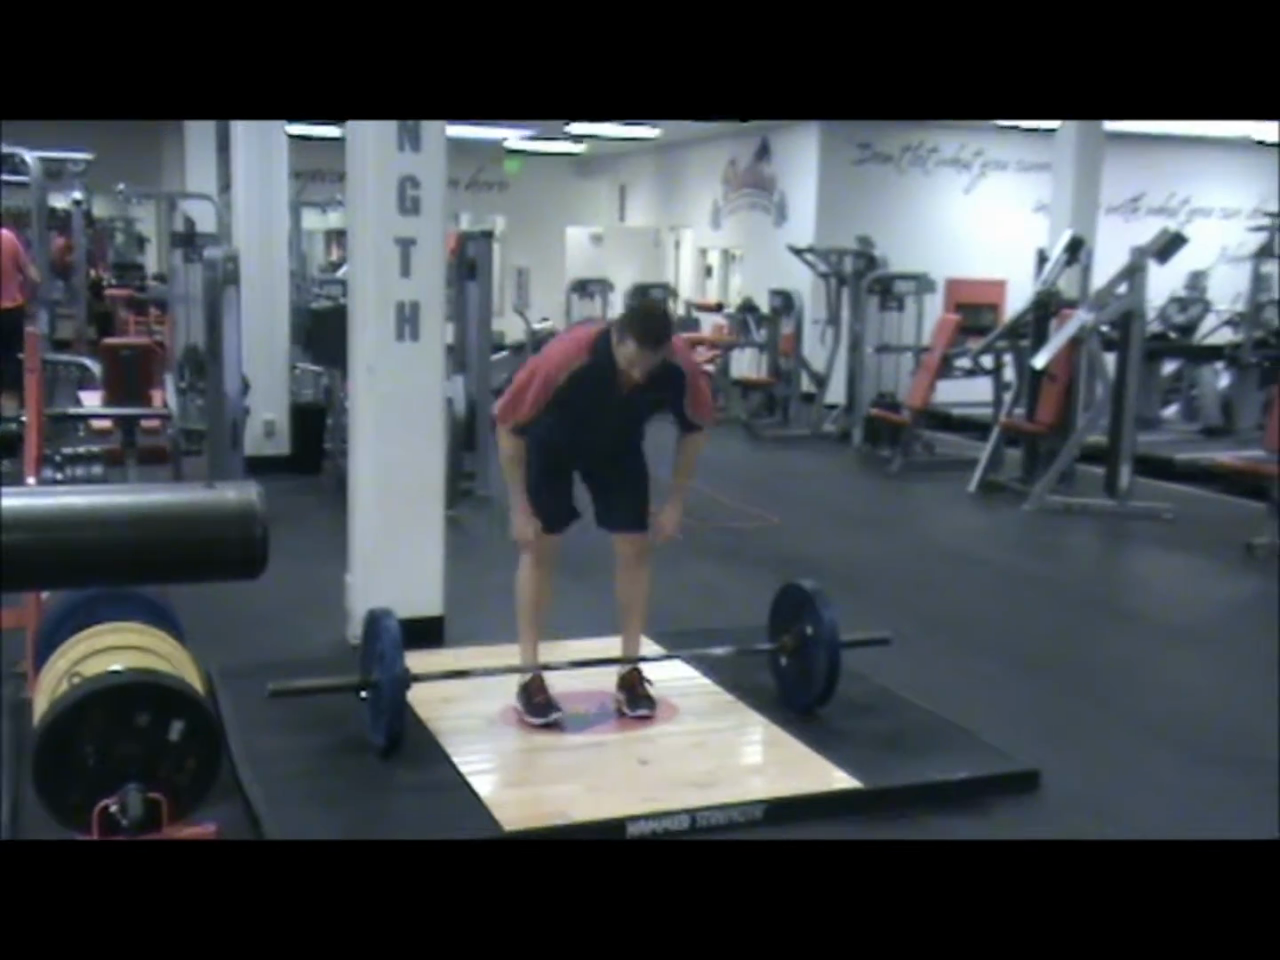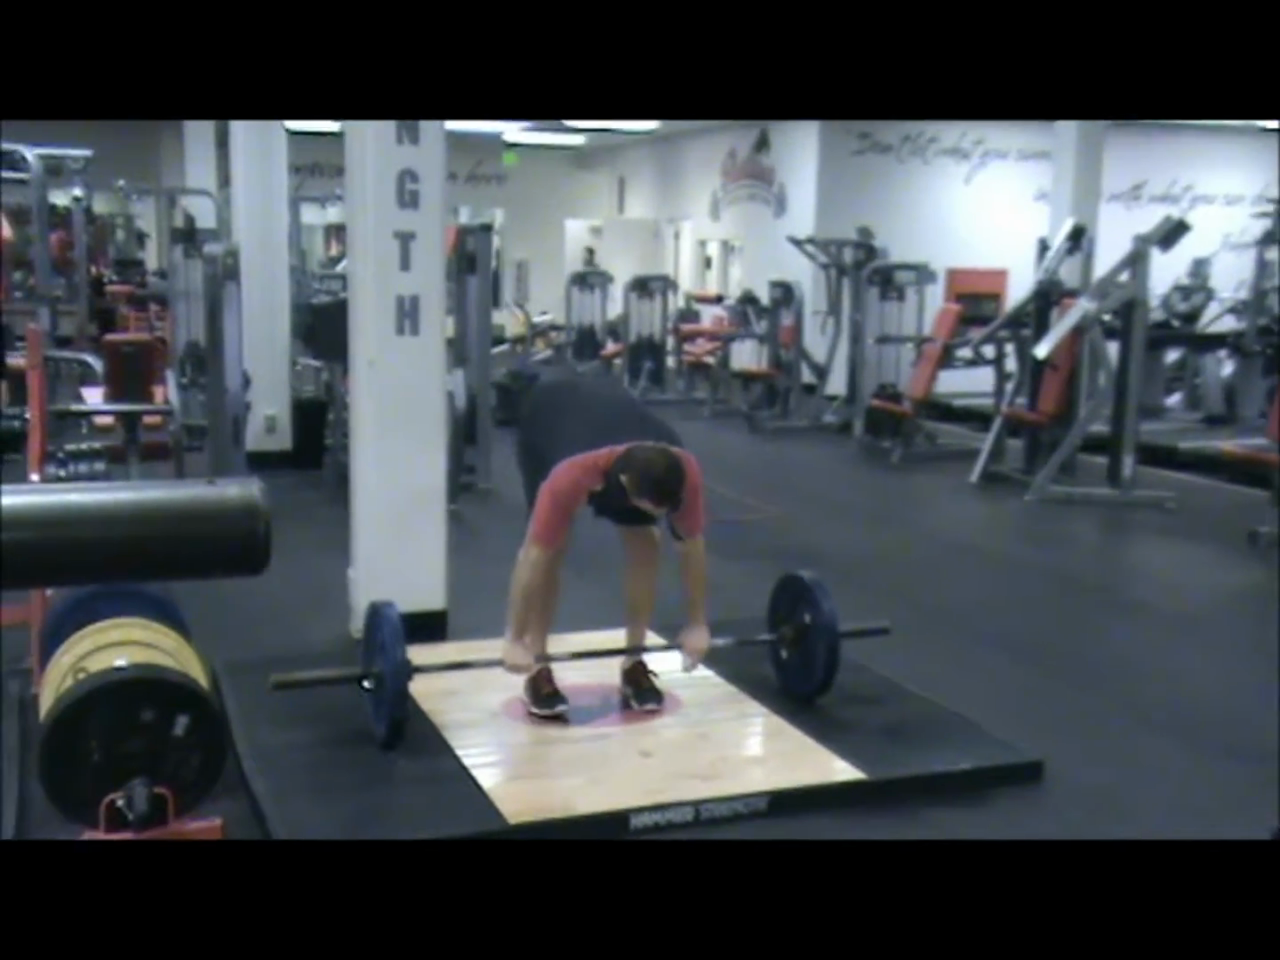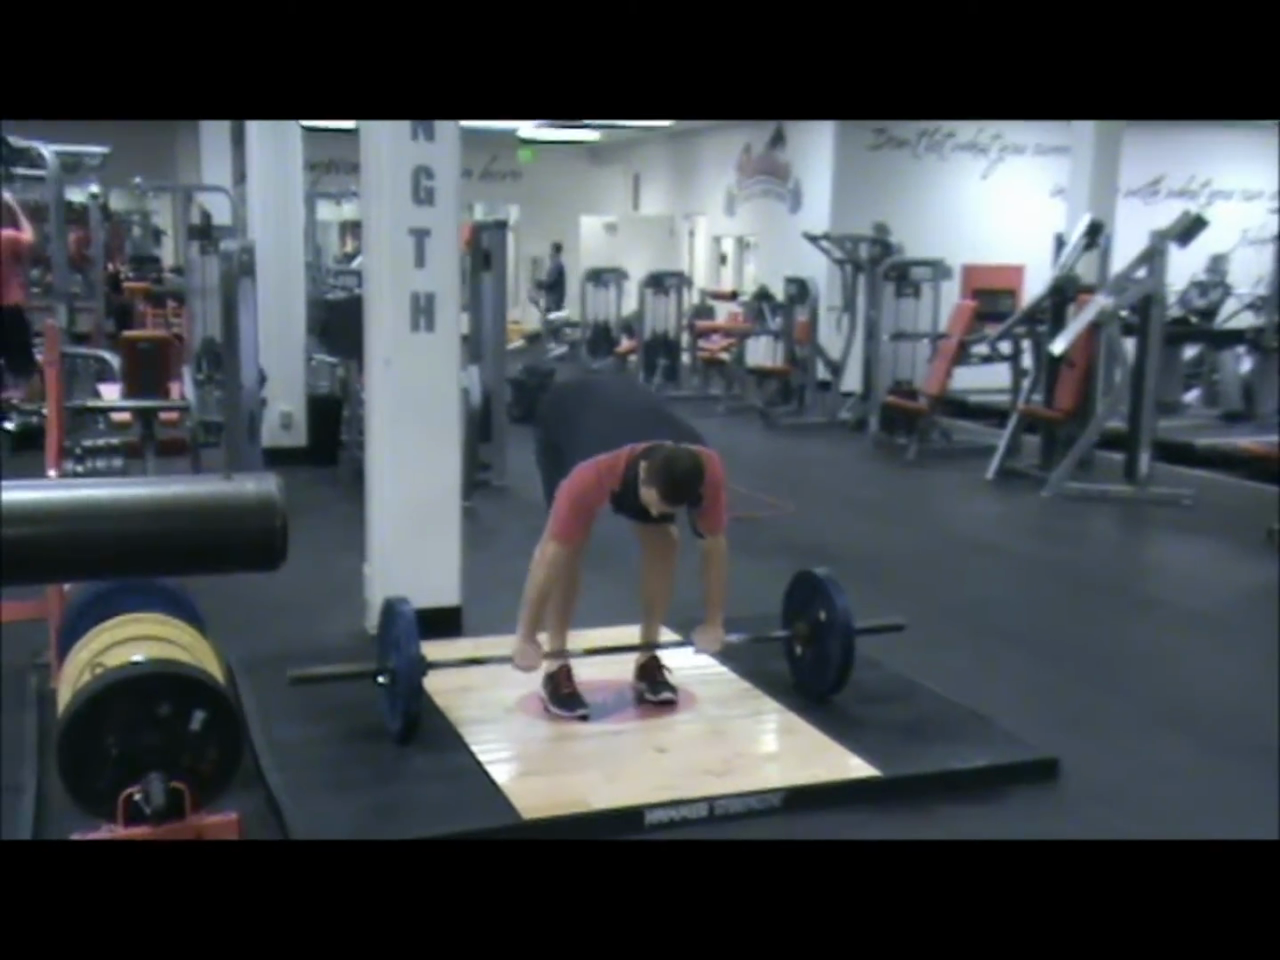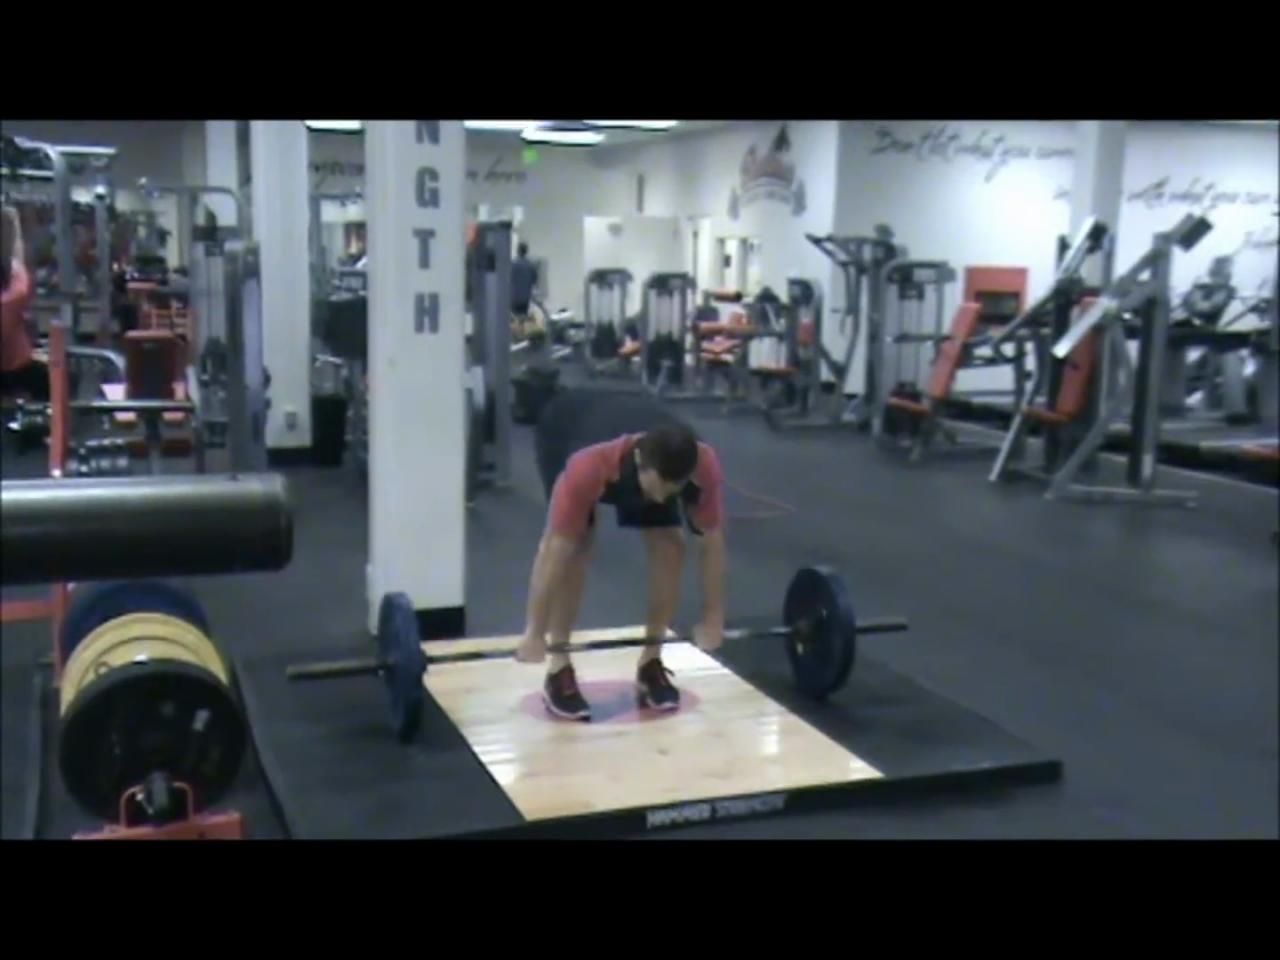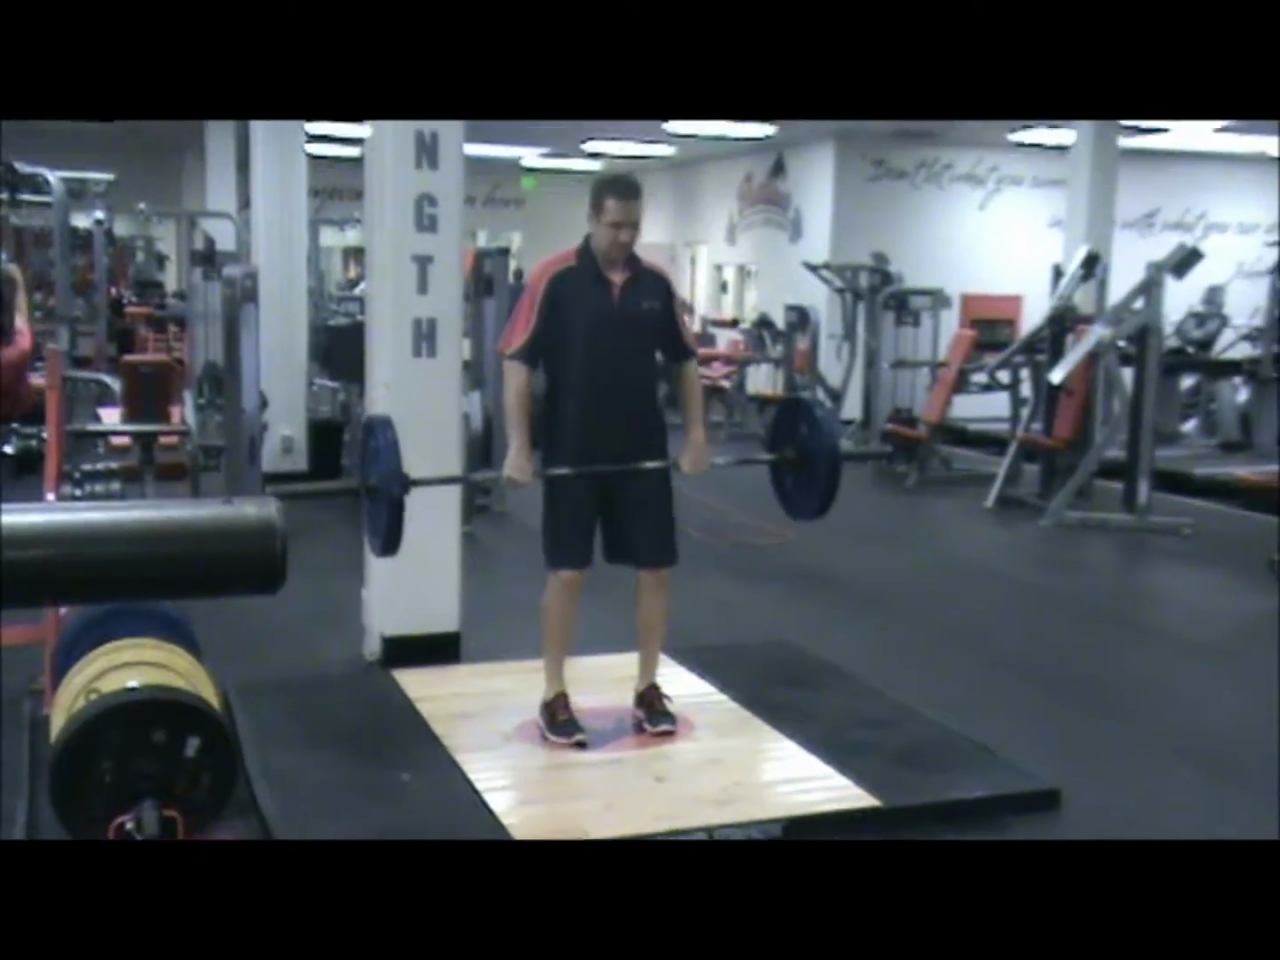
dt=1s
person 1, frame 1
left shoulder: (682, 365)
right shoulder: (564, 359)
left elbow: (695, 427)
right elbow: (508, 424)
left wrist: (675, 500)
right wrist: (519, 506)
left hip: (618, 447)
right hip: (550, 443)
left knee: (635, 546)
right knee: (541, 547)
left ankle: (629, 671)
right ankle: (530, 676)
person 1, frame 2
left shoulder: (683, 470)
right shoulder: (573, 473)
left elbow: (691, 544)
right elbow: (533, 554)
left wrist: (697, 625)
right wrist: (514, 640)
left knee: (646, 542)
right knee: (552, 546)
left ankle: (634, 665)
right ankle: (538, 673)
person 1, frame 3
left shoulder: (707, 470)
right shoulder: (594, 473)
left elbow: (714, 543)
right elbow: (550, 552)
left wrist: (713, 623)
right wrist: (526, 638)
right hip: (562, 415)
left knee: (664, 540)
right knee: (570, 545)
left ankle: (648, 660)
right ankle: (556, 670)
person 1, frame 4
left shoulder: (703, 465)
right shoulder: (589, 466)
left elbow: (711, 538)
right elbow: (553, 549)
left wrist: (712, 620)
right wrist: (534, 633)
right hip: (562, 427)
left knee: (671, 544)
right knee: (577, 544)
left ankle: (651, 665)
right ankle: (559, 672)
person 1, frame 5
left shoulder: (656, 284)
right shoulder: (553, 279)
left elbow: (684, 360)
right elbow: (518, 362)
left wrist: (695, 432)
right wrist: (518, 447)
left hip: (643, 452)
right hip: (570, 453)
left knee: (656, 570)
right knee: (567, 573)
left ankle: (647, 690)
right ankle: (554, 697)
